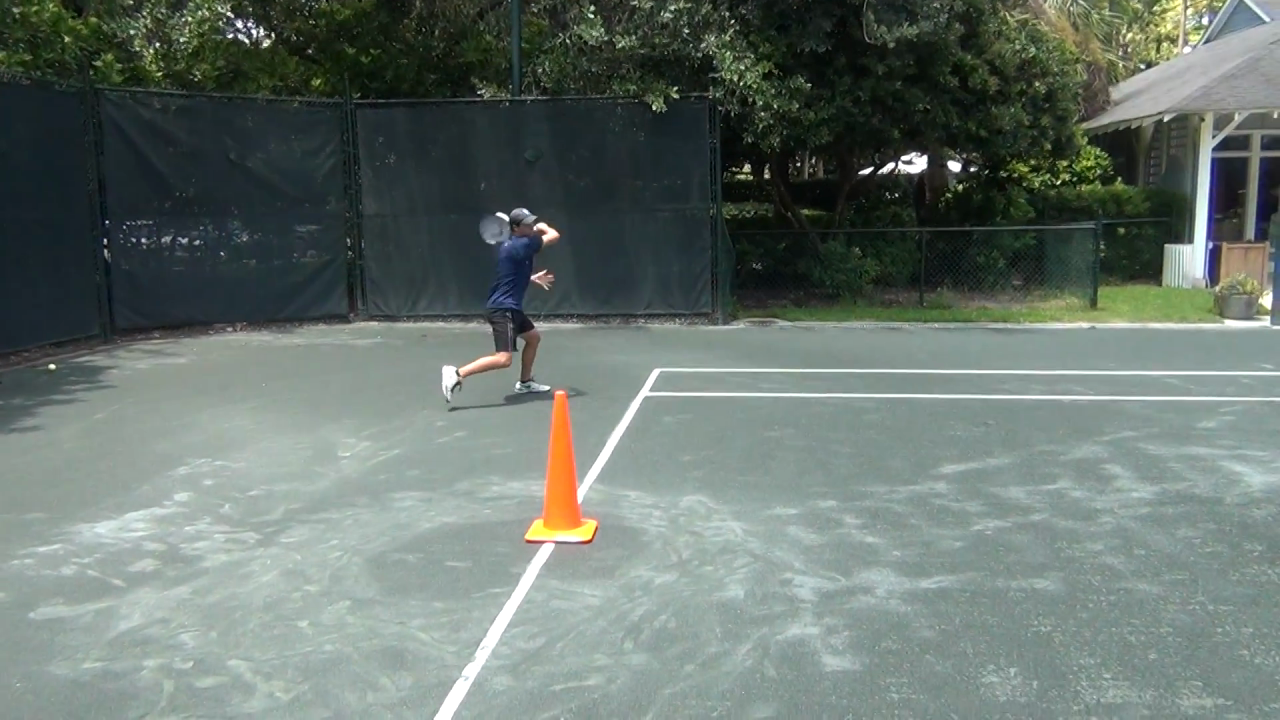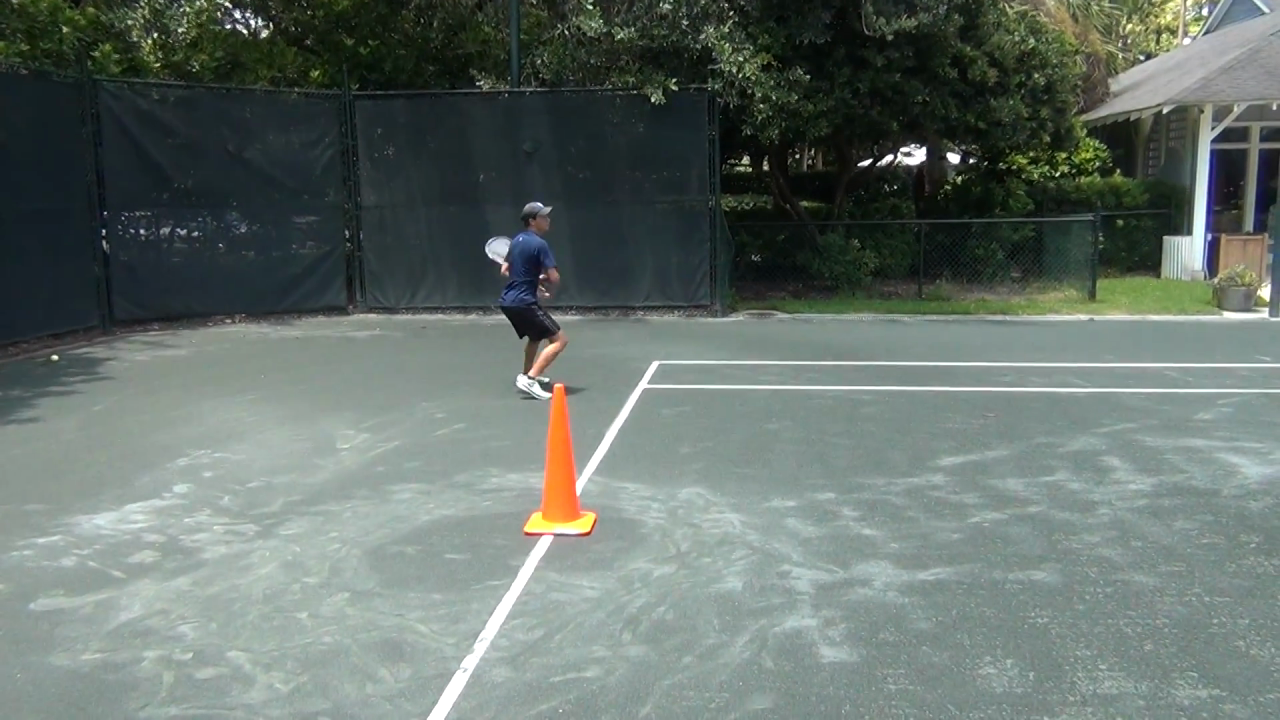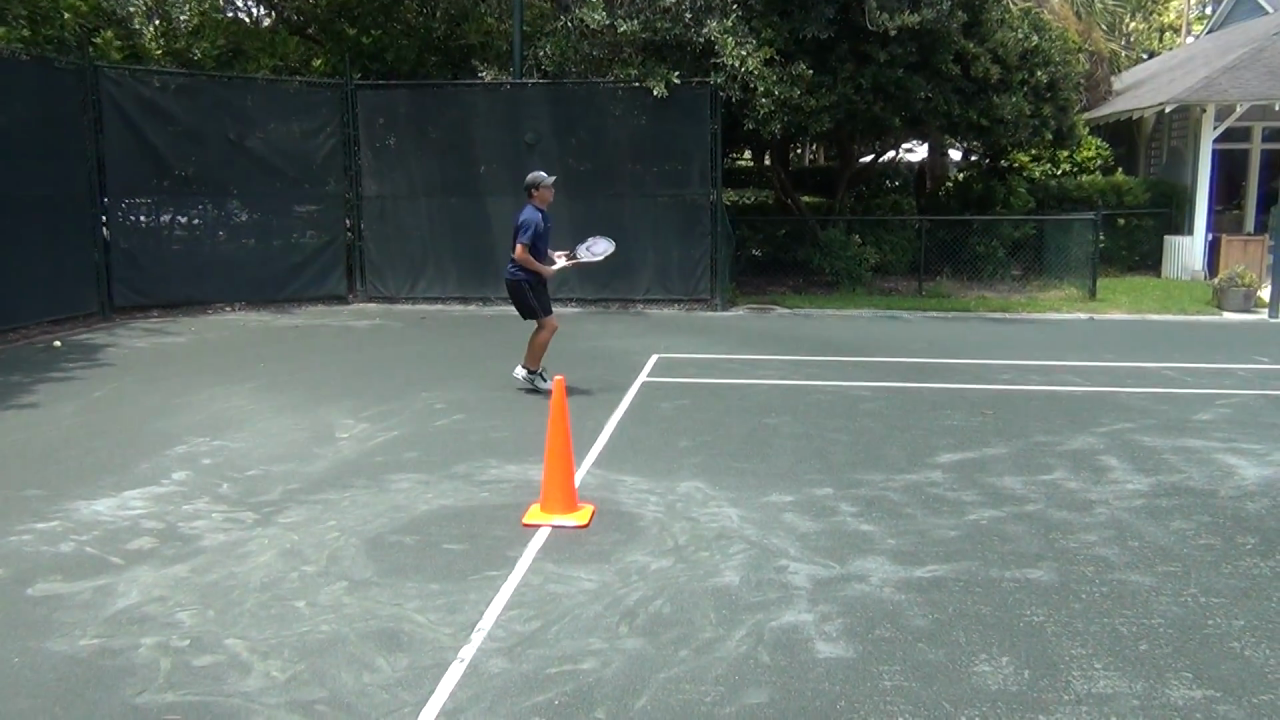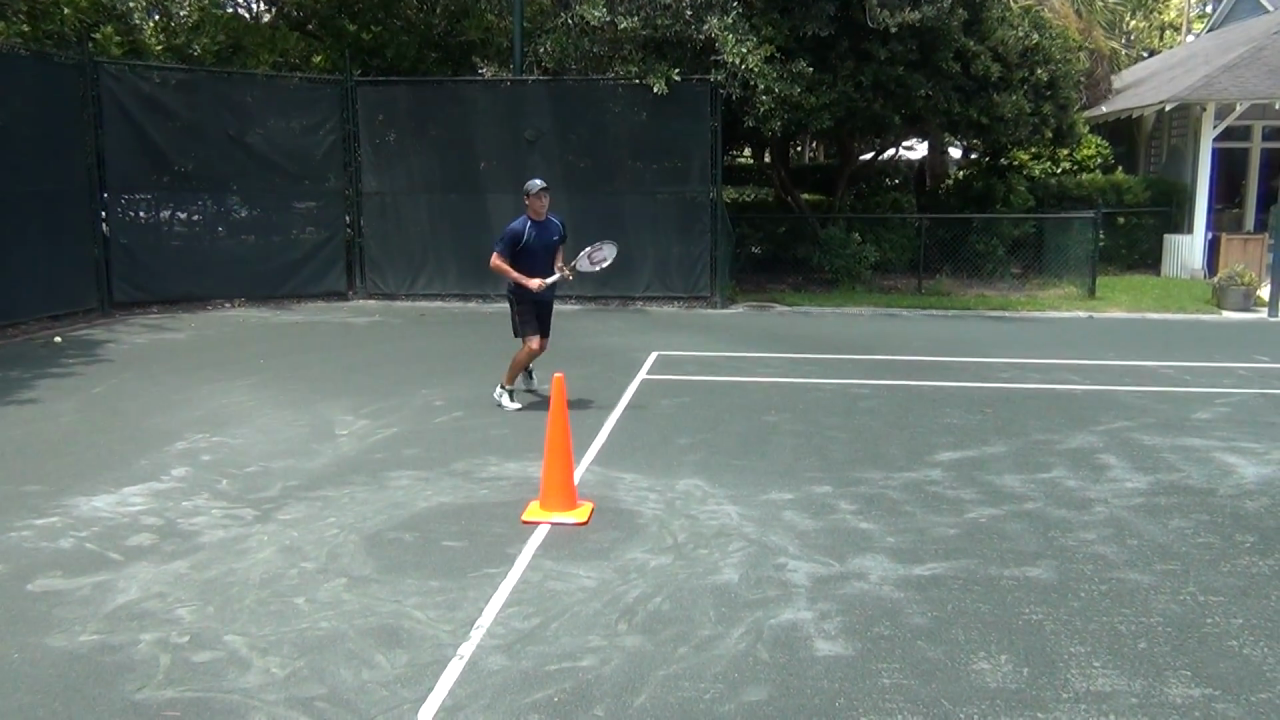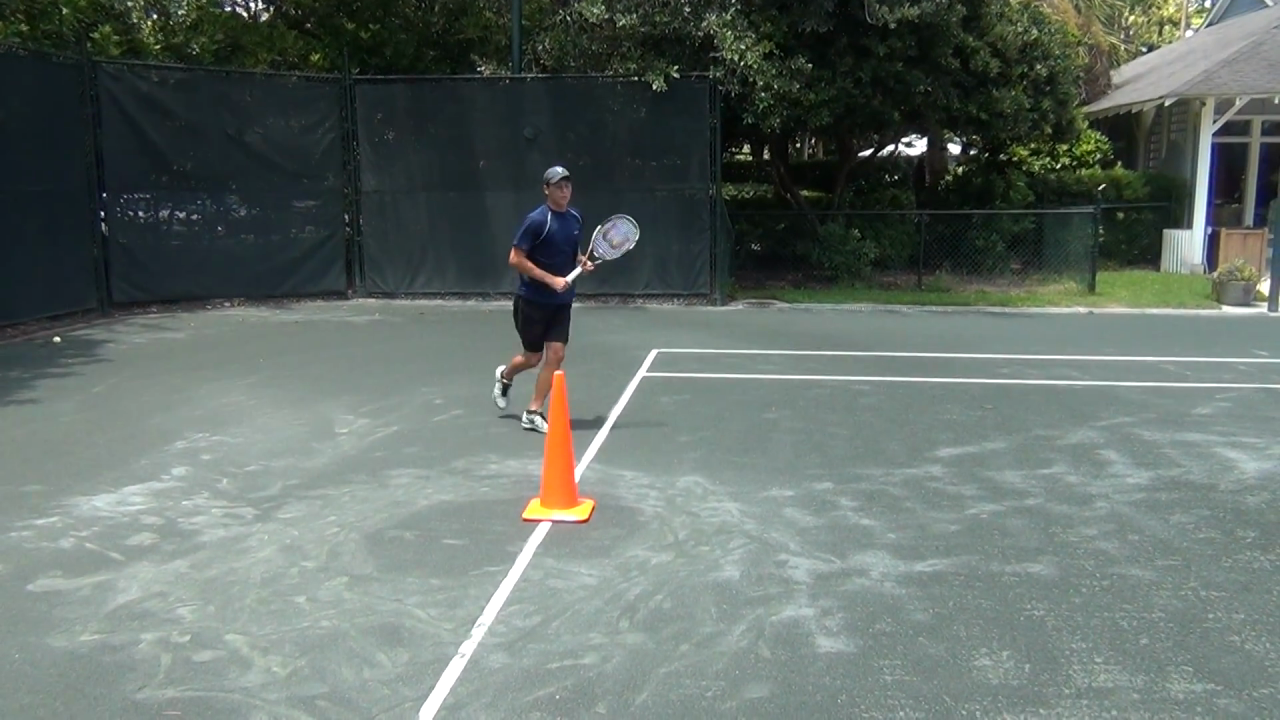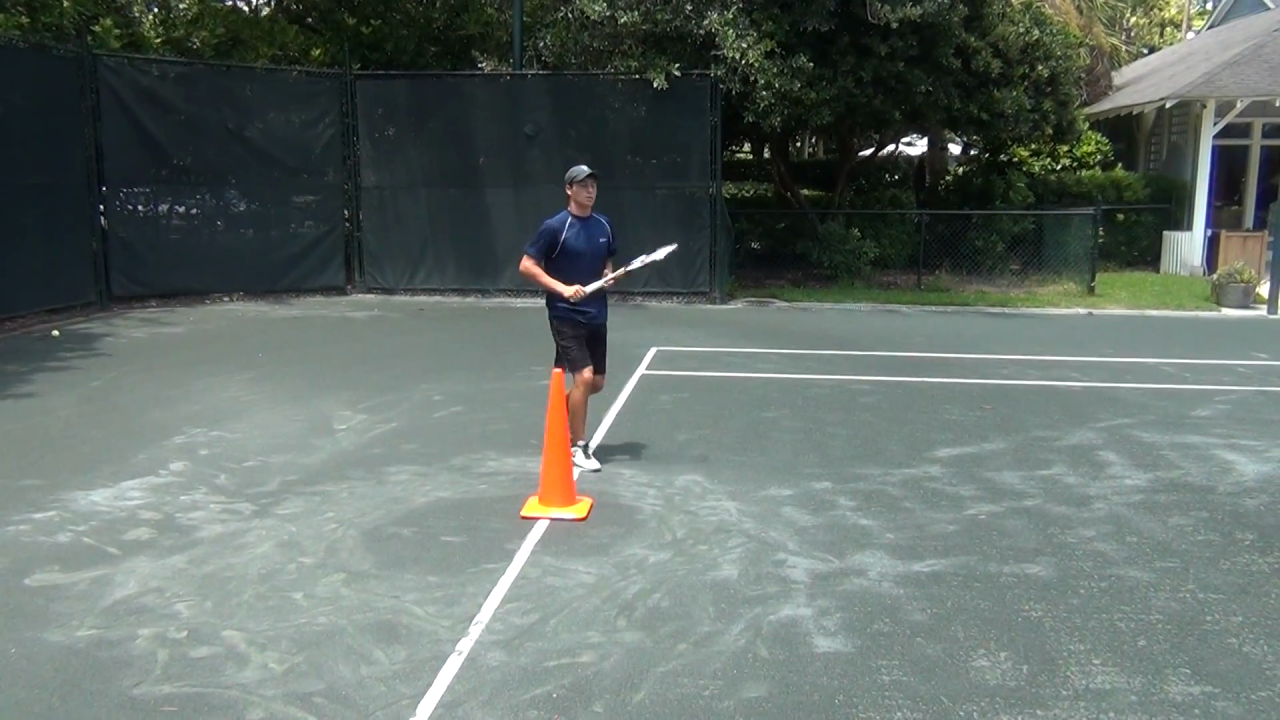
dt=0.3s
person 1, frame 1
left shoulder: (510, 245)
right shoulder: (525, 244)
right elbow: (554, 235)
left wrist: (532, 278)
right wrist: (543, 227)
left hip: (509, 307)
right hip: (503, 309)
left knee: (534, 337)
right knee: (503, 359)
left ankle: (526, 381)
right ankle: (456, 374)
person 1, frame 2
left shoulder: (517, 241)
right shoulder: (539, 244)
left elbow: (504, 270)
right elbow: (555, 279)
right wrist: (541, 278)
left hip: (508, 302)
right hip: (524, 303)
left knee: (535, 336)
right knee: (559, 340)
left ankle: (529, 375)
right ankle: (530, 379)
person 1, frame 3
left shoulder: (542, 214)
right shoulder: (530, 218)
right elbow: (519, 254)
left wrist: (551, 255)
right wrist: (544, 268)
left hip: (533, 280)
right hip: (523, 280)
left knee: (544, 326)
right knee: (549, 324)
left ankle: (529, 370)
right ankle: (532, 371)
person 1, frame 4
left shoulder: (556, 224)
right shoulder: (517, 229)
right elbow: (495, 263)
left wrist: (558, 265)
right wrist: (526, 281)
left hip: (545, 295)
right hip: (522, 295)
left knee: (541, 345)
right knee: (532, 346)
left ankle: (525, 370)
right ankle: (504, 388)
person 1, frame 5
left shoulder: (575, 218)
right shoulder: (536, 220)
right elbow: (515, 259)
left wrist: (582, 260)
right wrist: (550, 279)
left hip: (562, 300)
right hip: (532, 299)
left knee: (557, 355)
right knee: (532, 357)
left ankle: (534, 413)
right ankle: (504, 376)
person 1, frame 6
left shoulder: (604, 225)
right shoulder: (554, 227)
right elbow: (527, 267)
left wrist: (608, 276)
right wrist: (561, 288)
left hip: (596, 316)
right hip: (567, 317)
left knee: (597, 382)
right knee: (583, 378)
left ankle: (564, 418)
right ankle: (577, 446)
